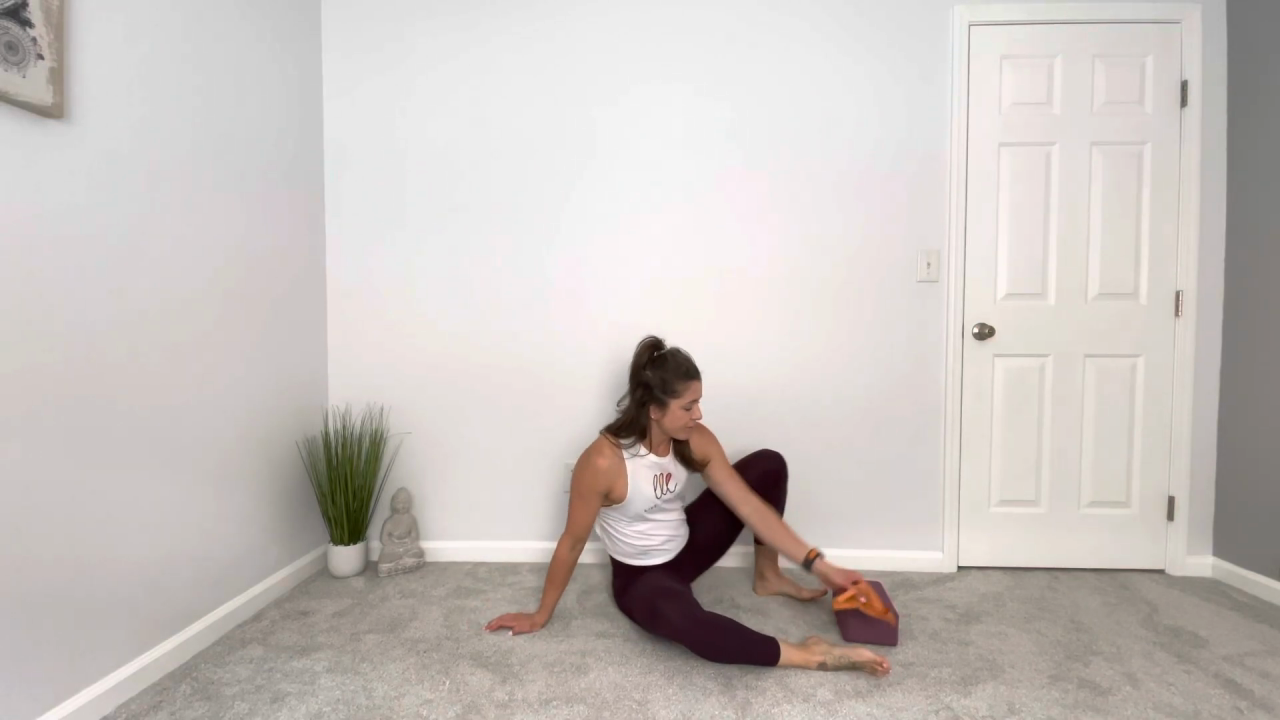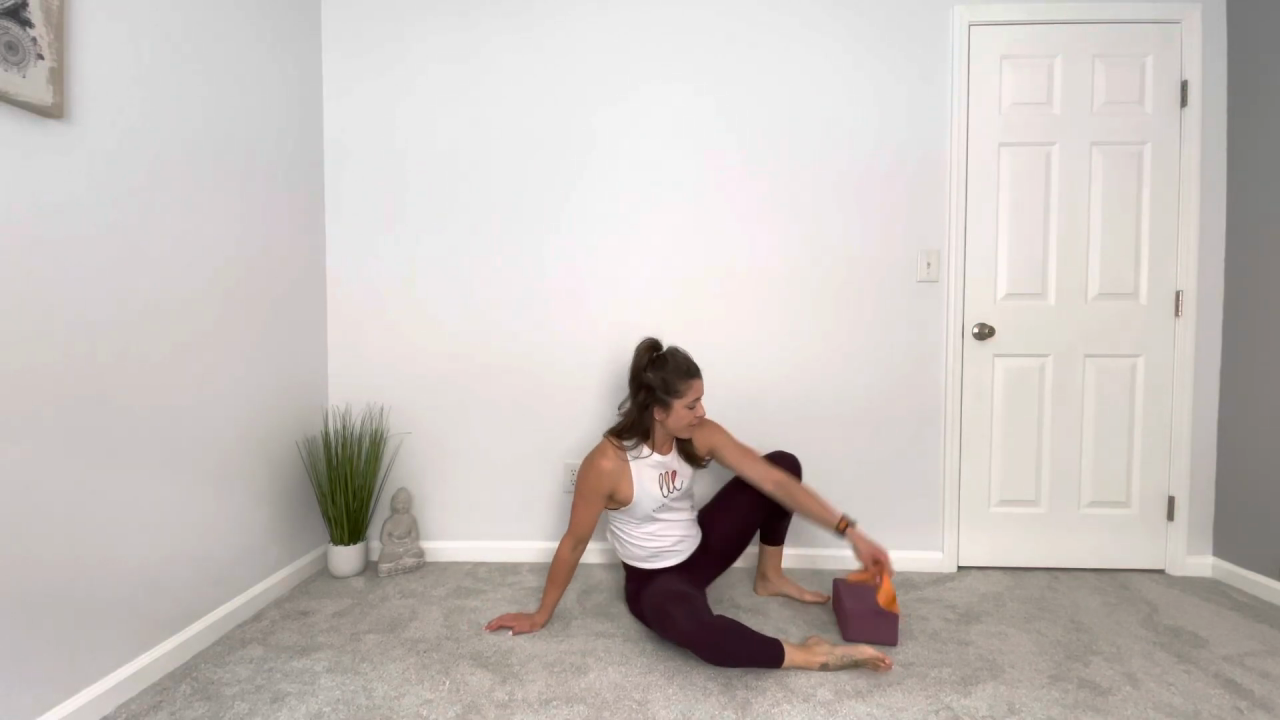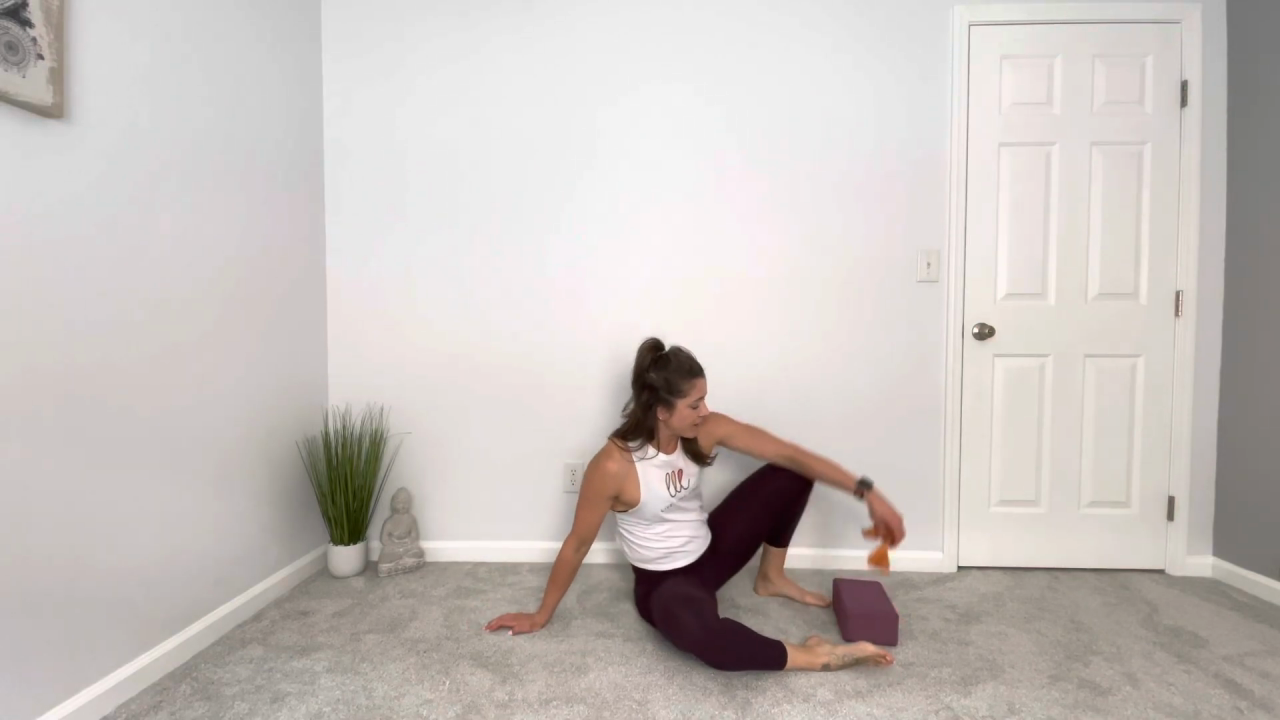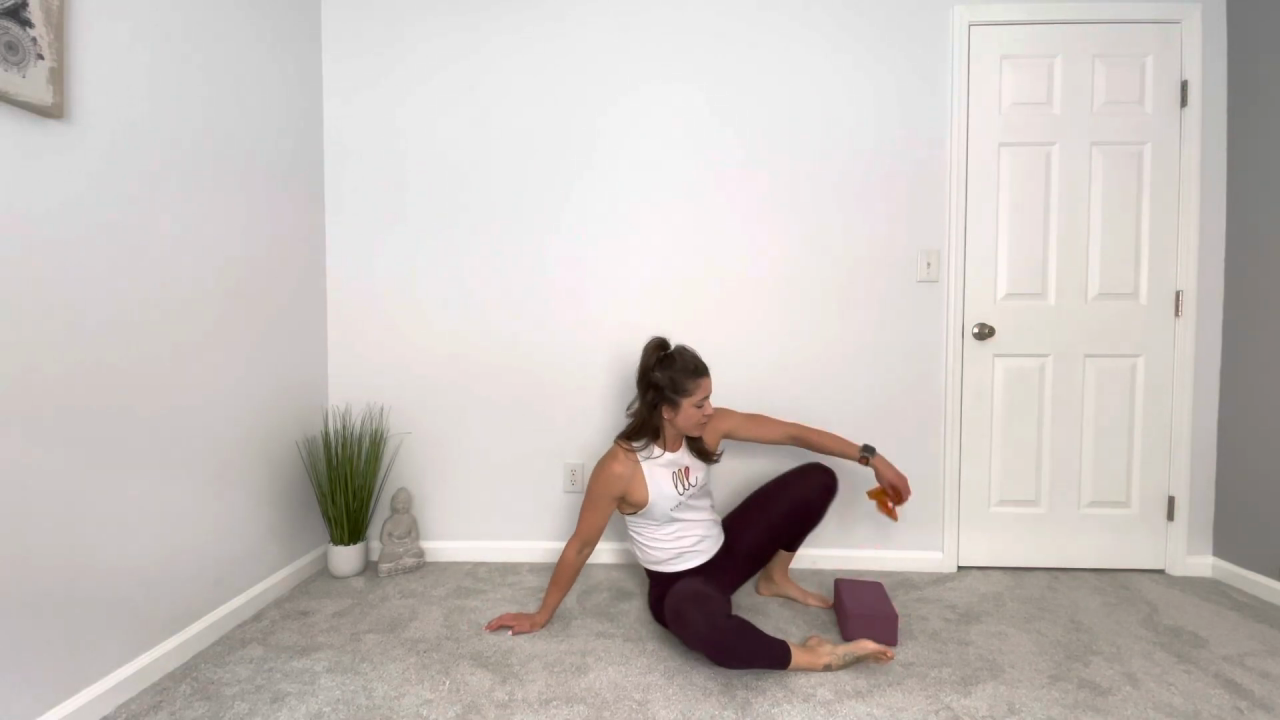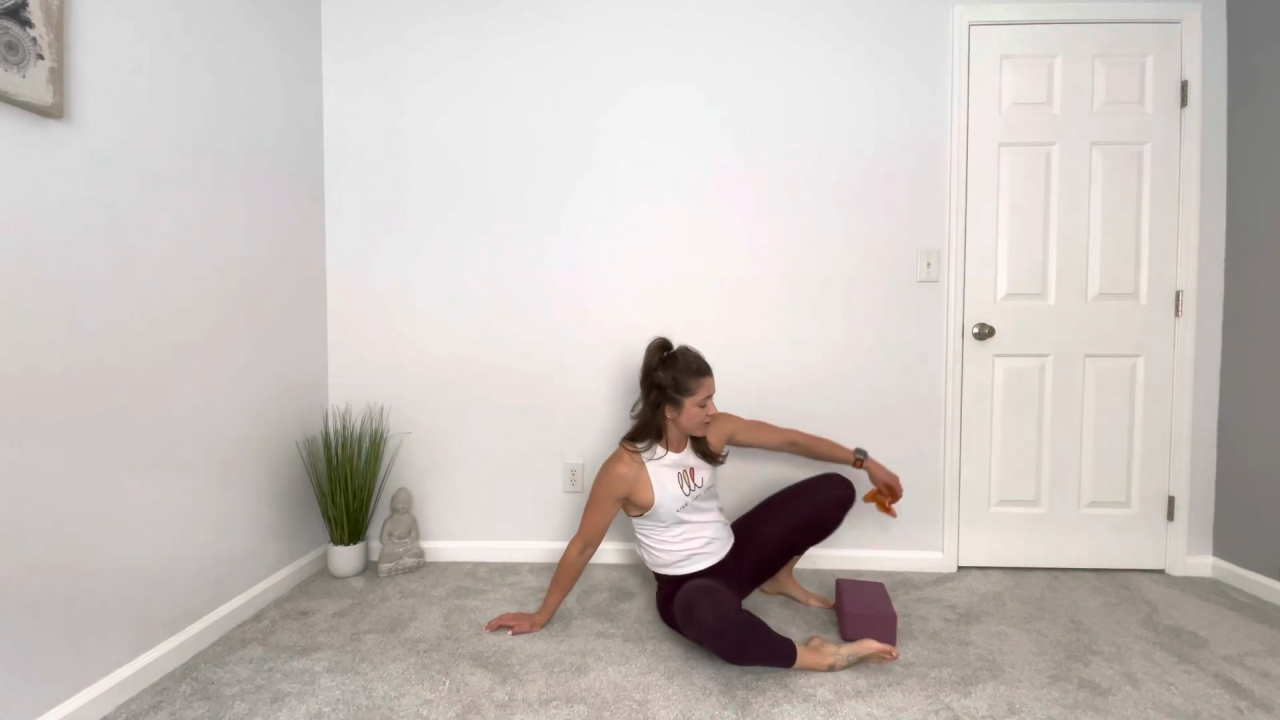
dt=0.1s
person 1, frame 1
left shoulder: (696, 440)
right shoulder: (603, 461)
left elbow: (751, 506)
right elbow: (572, 542)
left wrist: (816, 563)
right wrist: (540, 615)
left hip: (686, 546)
right hip: (640, 578)
left knee: (768, 465)
right knee: (679, 616)
left ankle: (767, 576)
right ankle: (807, 655)
person 1, frame 2
left shoulder: (699, 435)
right shoulder: (608, 464)
left elbow: (772, 479)
right elbow: (573, 544)
left wrist: (848, 530)
right wrist: (540, 615)
left hip: (700, 548)
right hip: (654, 582)
left knee: (784, 465)
right knee: (689, 624)
left ankle: (769, 577)
right ankle: (806, 656)
person 1, frame 3
left shoulder: (705, 431)
right shoulder: (614, 466)
left elbow: (788, 452)
right elbow: (577, 545)
left wrist: (864, 490)
right wrist: (541, 615)
left hip: (710, 550)
right hip: (664, 584)
left knee: (788, 473)
right knee: (696, 629)
left ankle: (771, 578)
right ankle: (808, 657)
person 1, frame 4
left shoulder: (709, 428)
right shoulder: (621, 468)
left elbow: (791, 433)
right elbow: (580, 545)
left wrist: (869, 456)
right wrist: (541, 615)
left hip: (722, 550)
right hip: (678, 587)
left knee: (814, 478)
right knee: (701, 623)
left ankle: (774, 580)
right ankle: (809, 657)
person 1, frame 5
left shoulder: (712, 430)
right shoulder: (626, 470)
left elbow: (789, 440)
right elbow: (583, 546)
left wrist: (863, 460)
right wrist: (541, 616)
left hip: (732, 552)
right hip: (687, 587)
left knee: (835, 491)
right knee: (711, 612)
left ankle: (778, 578)
right ankle: (813, 656)
